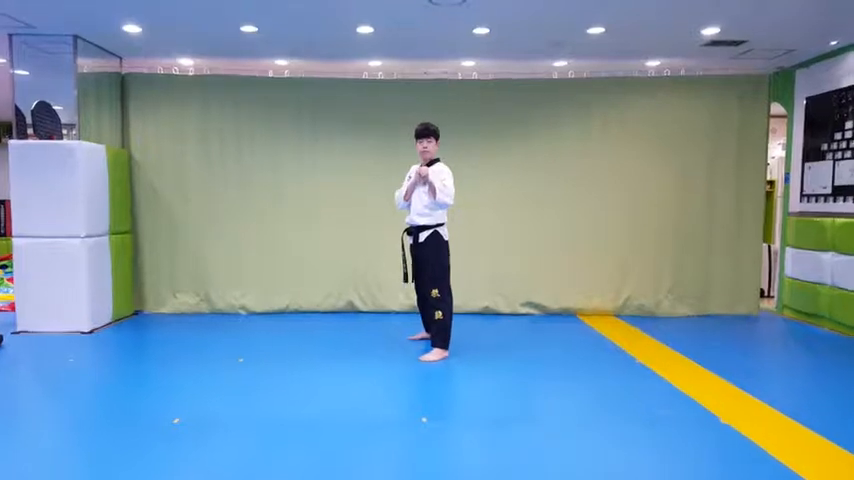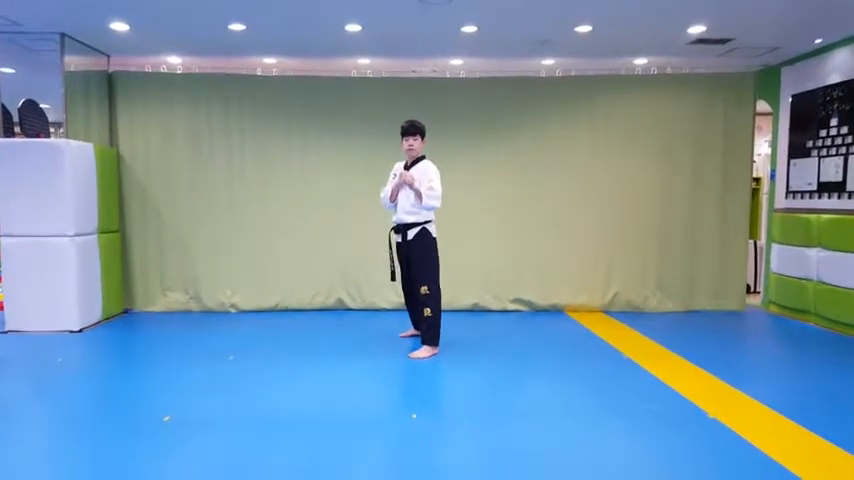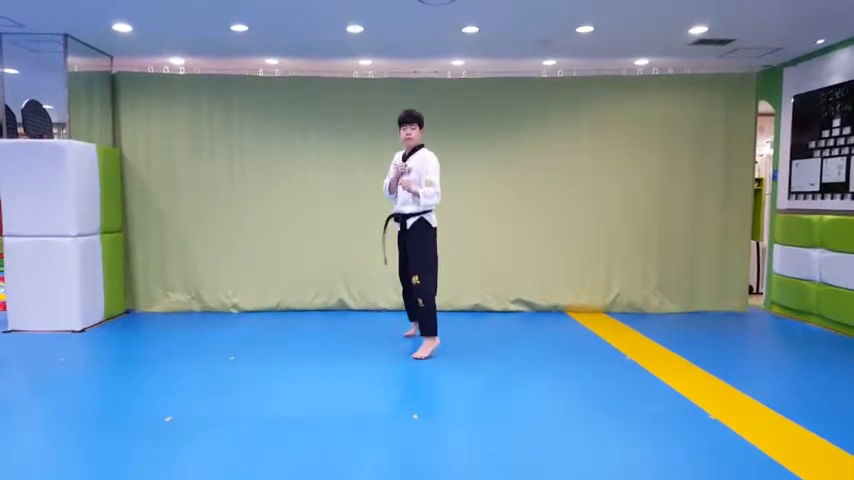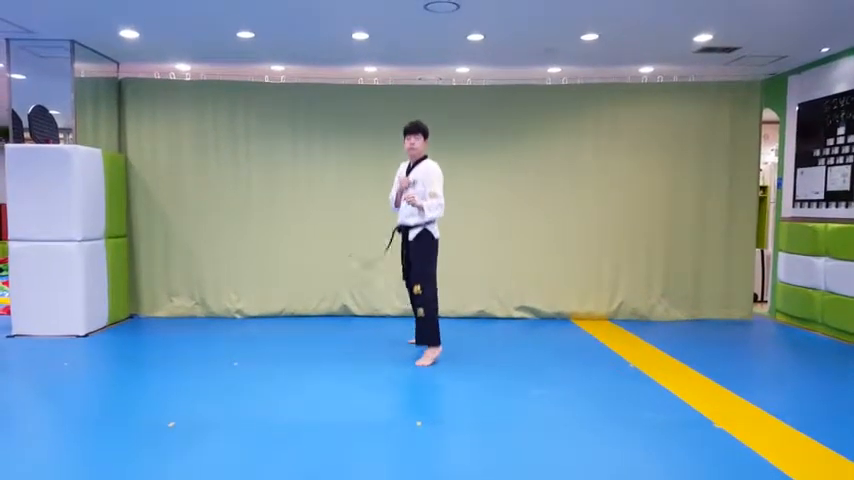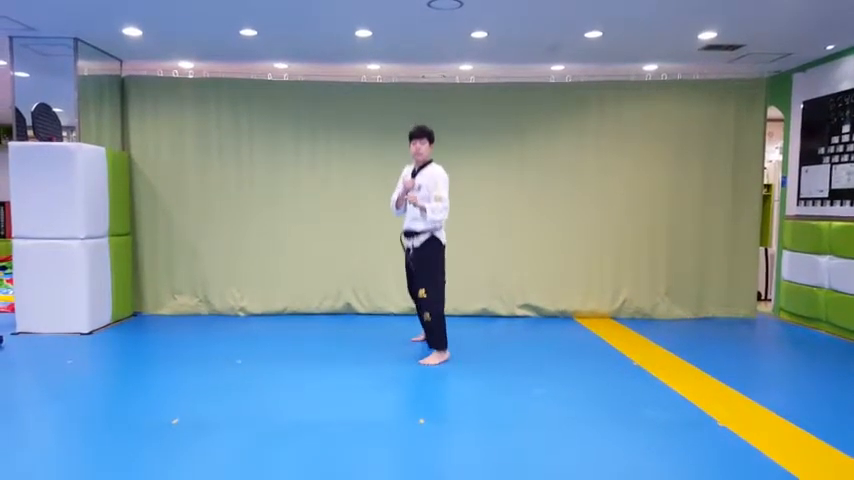
dt=1s
person 1, frame 1
left shoulder: (442, 170)
right shoulder: (413, 171)
left elbow: (446, 200)
right elbow: (401, 203)
left wrist: (429, 180)
right wrist: (414, 182)
left hip: (433, 236)
right hip: (416, 236)
left knee: (437, 288)
right knee: (422, 286)
left ankle: (441, 347)
right ankle: (430, 329)
person 1, frame 2
left shoulder: (428, 168)
right shoulder: (397, 168)
left elbow: (434, 202)
right elbow: (387, 202)
left wrist: (414, 186)
right wrist: (398, 184)
left hip: (421, 233)
right hip: (402, 234)
left knee: (426, 286)
right knee: (409, 284)
left ankle: (431, 344)
right ankle: (418, 326)
person 1, frame 3
left shoulder: (428, 158)
right shoulder: (398, 157)
left elbow: (434, 196)
right elbow: (388, 193)
left wrist: (414, 189)
right wrist: (396, 176)
left hip: (422, 223)
right hip: (404, 223)
left knee: (422, 278)
right knee: (407, 276)
left ankle: (430, 336)
right ankle: (417, 321)
person 1, frame 4
left shoulder: (431, 169)
right shoulder: (403, 168)
left elbow: (438, 207)
right elbow: (395, 206)
left wrist: (418, 203)
right wrist: (400, 190)
left hip: (424, 235)
right hip: (408, 235)
left knee: (424, 287)
right knee: (413, 286)
left ankle: (433, 345)
right ankle: (424, 333)
person 1, frame 5
left shoulder: (437, 173)
right shoulder: (407, 172)
left elbow: (442, 210)
right elbow: (396, 208)
left wrist: (421, 205)
right wrist: (403, 193)
left hip: (430, 240)
right hip: (412, 239)
left knee: (430, 291)
right knee: (416, 289)
left ankle: (440, 349)
right ankle: (429, 330)
